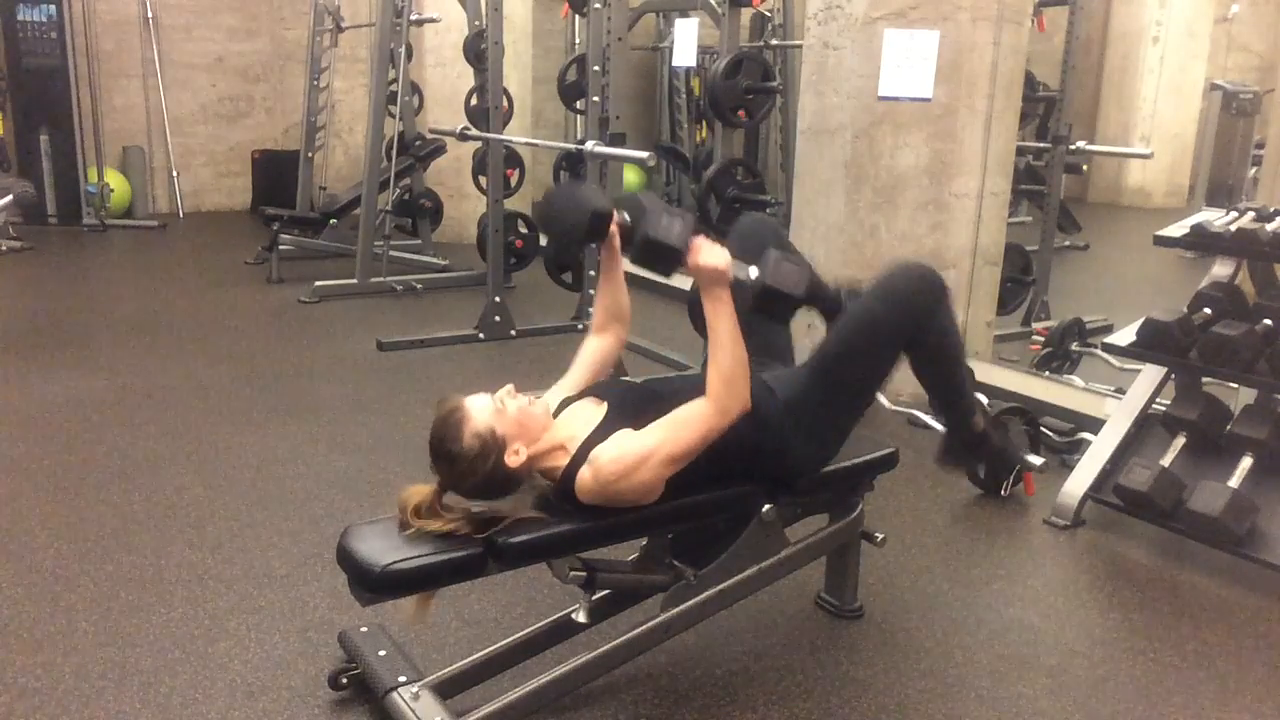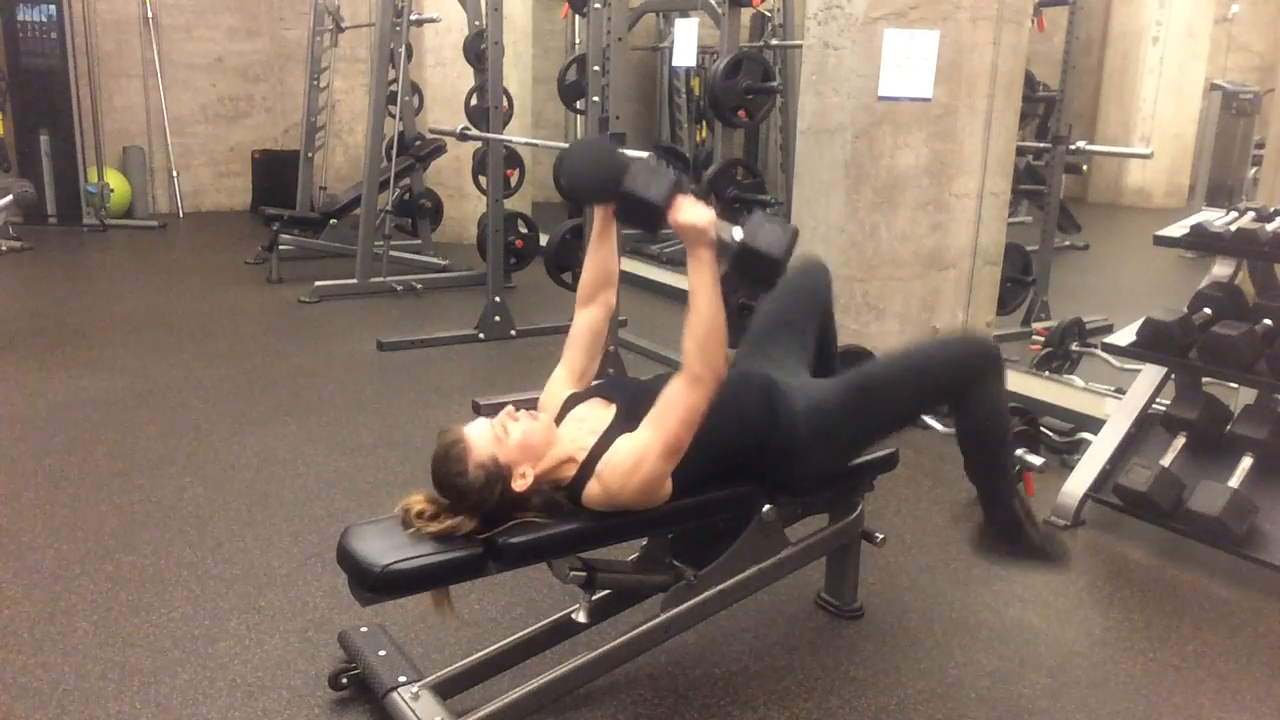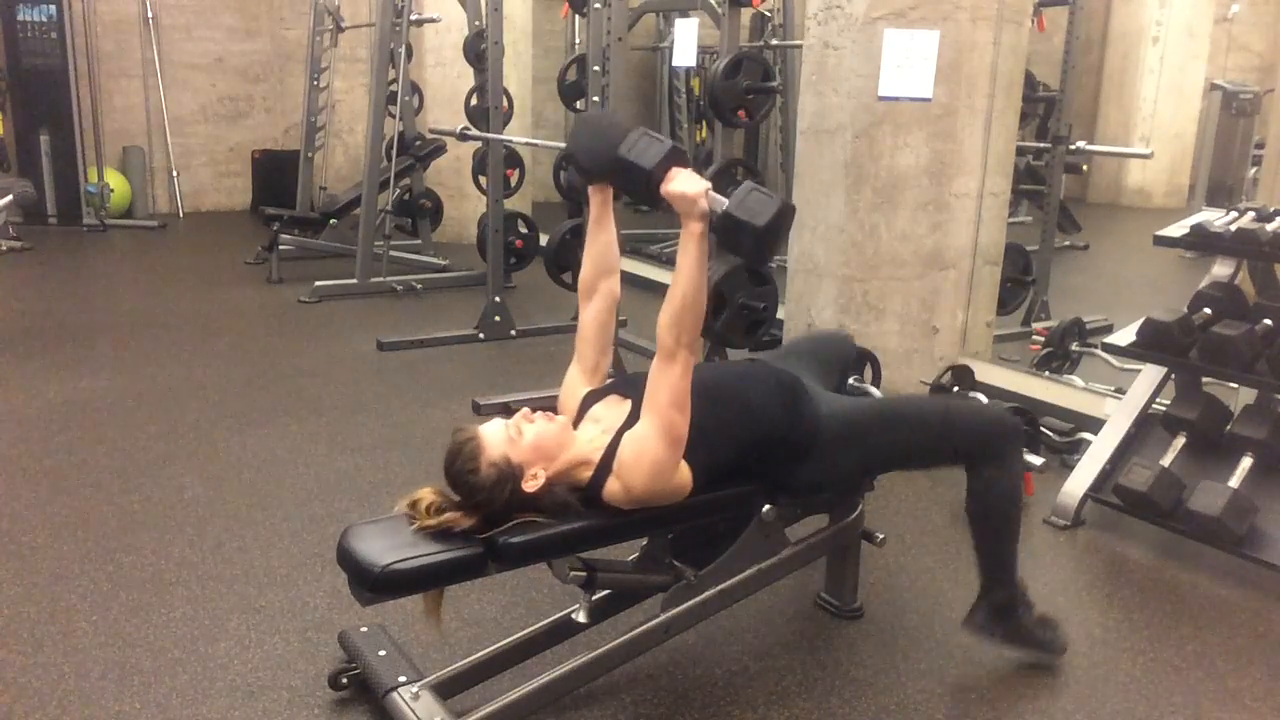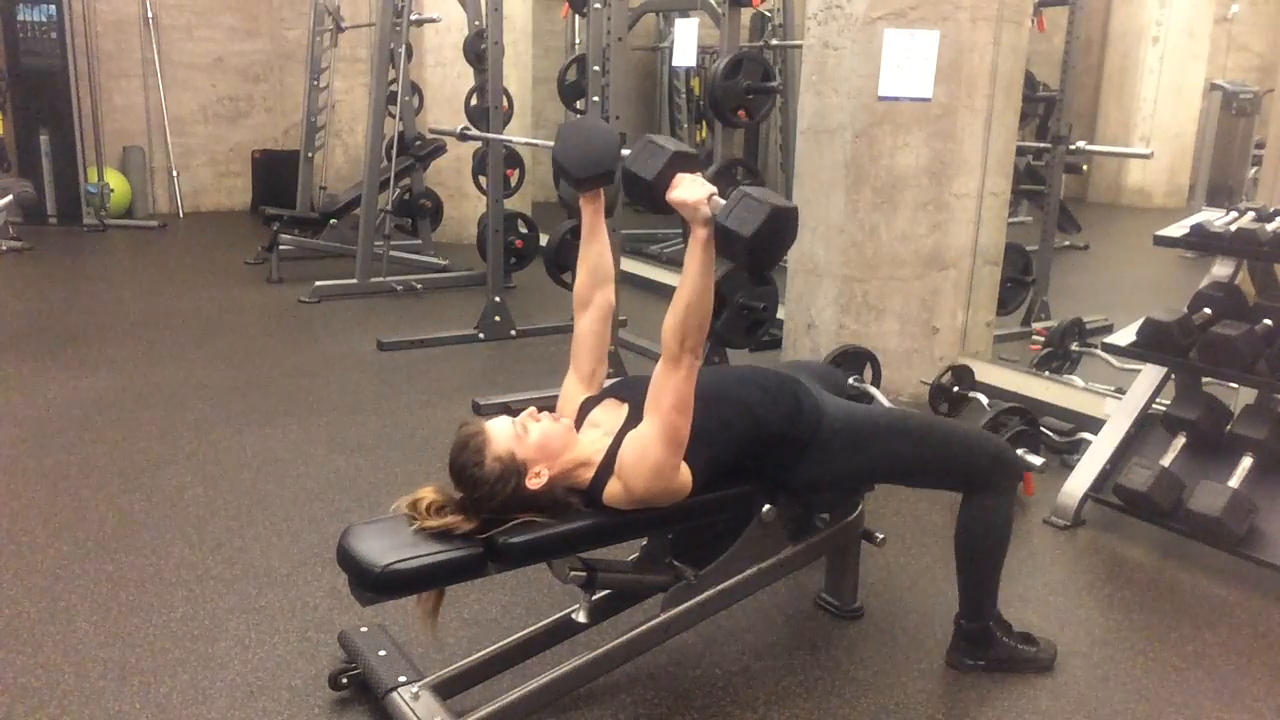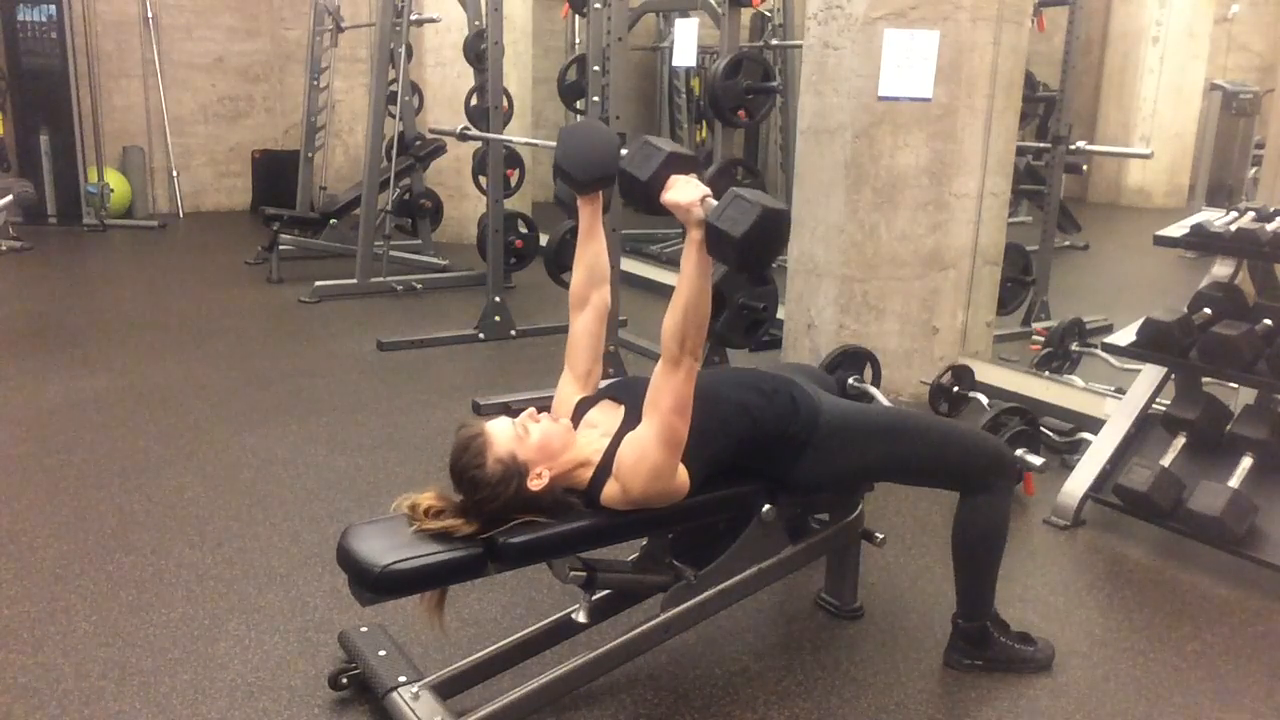
dt=0.2s
person 1, frame 1
left shoulder: (558, 408)
right shoulder: (608, 471)
left elbow: (608, 334)
right elbow: (730, 402)
left wrist: (612, 255)
right wrist: (714, 291)
left hip: (755, 386)
right hip: (783, 429)
left knee: (758, 229)
right knee: (913, 283)
left ankle: (843, 310)
right ankle: (970, 437)
person 1, frame 2
left shoulder: (562, 414)
right shoulder: (617, 477)
left elbow: (592, 310)
right elbow: (704, 376)
left wrist: (605, 216)
right wrist: (700, 256)
left hip: (761, 385)
right hip: (789, 427)
left knee: (809, 274)
right knee: (973, 357)
left ankle: (831, 382)
right ankle: (1008, 525)
person 1, frame 3
left shoulder: (578, 410)
right shoulder: (634, 473)
left elbow: (597, 300)
right elbow: (677, 350)
left wrist: (601, 196)
right wrist: (694, 225)
left hip: (776, 387)
right hip: (806, 432)
left knee: (834, 342)
right knee: (996, 432)
left ankle: (829, 492)
right ankle: (1001, 605)
person 1, frame 4
left shoulder: (577, 415)
right shoulder: (636, 475)
left elbow: (594, 306)
right elbow: (682, 352)
left wrist: (591, 204)
right wrist: (702, 230)
left hip: (779, 394)
right hip: (804, 438)
left knee: (830, 372)
right knee: (996, 465)
right ankle: (979, 635)
person 1, frame 5
left shoulder: (574, 412)
right shoulder: (634, 475)
left elbow: (589, 307)
right elbow: (682, 355)
left wrist: (589, 205)
right wrist: (696, 232)
right hip: (803, 437)
left knee: (824, 374)
right knee: (993, 465)
right ankle: (976, 634)
